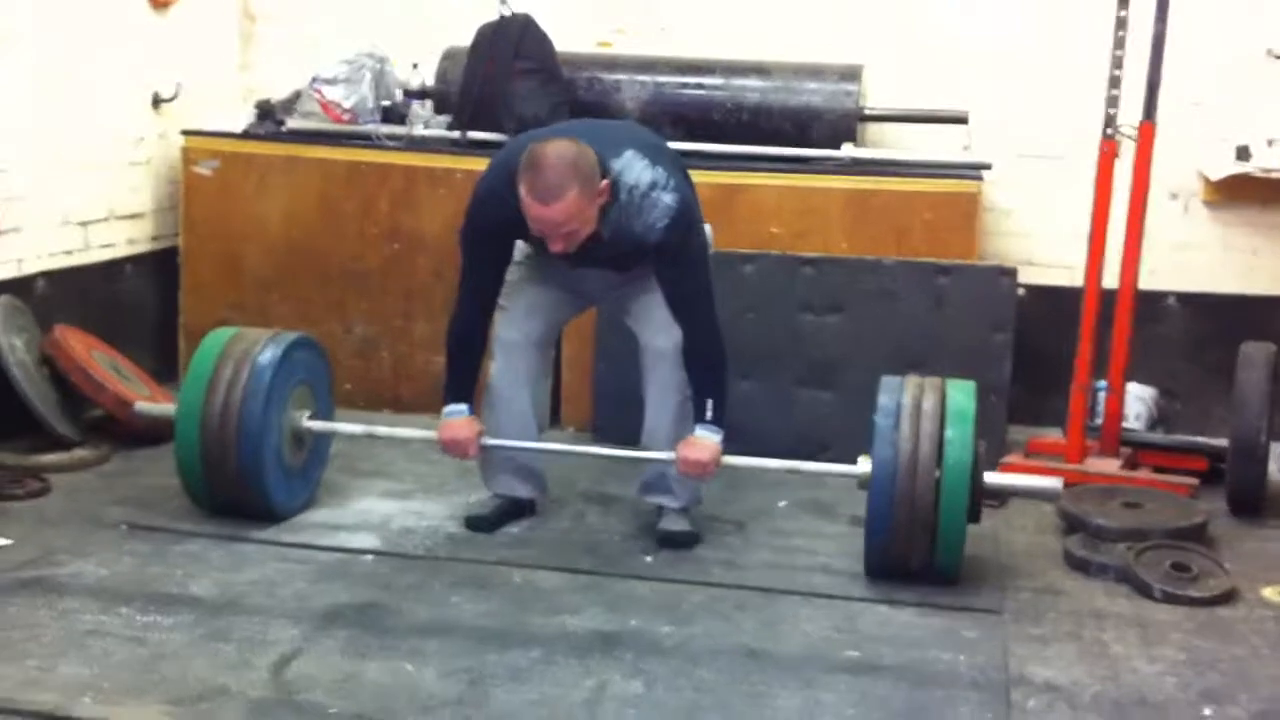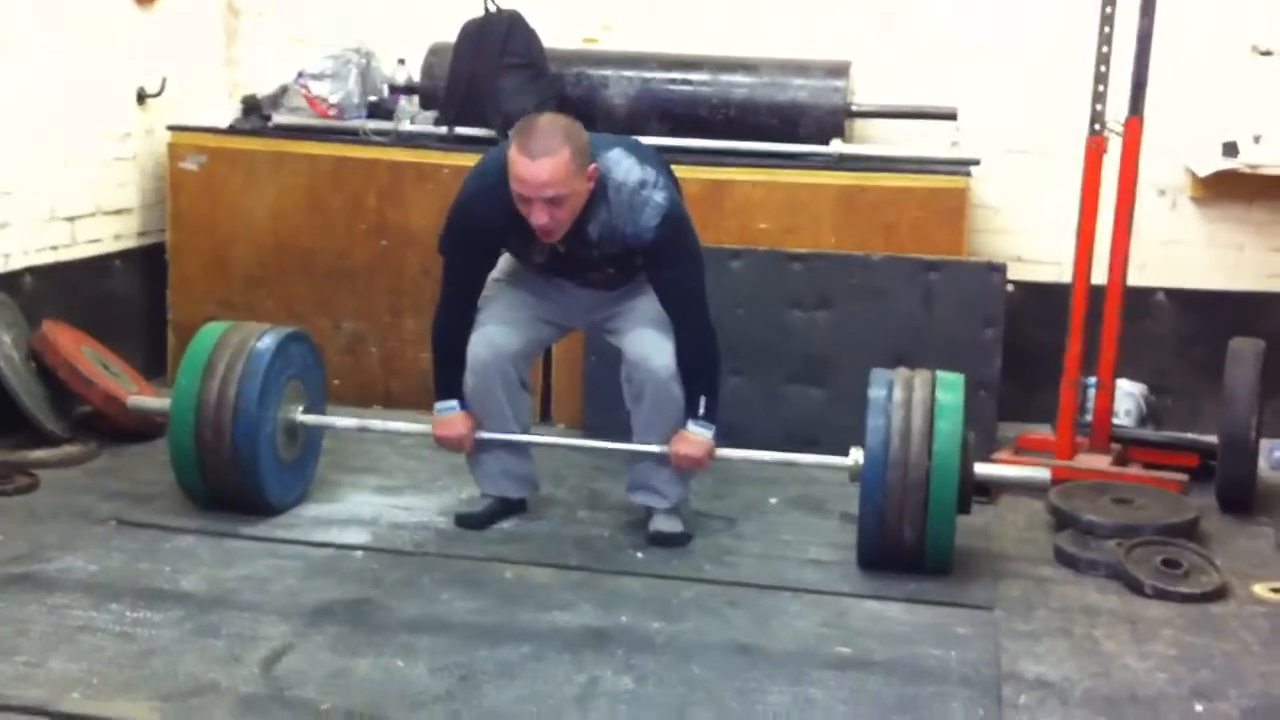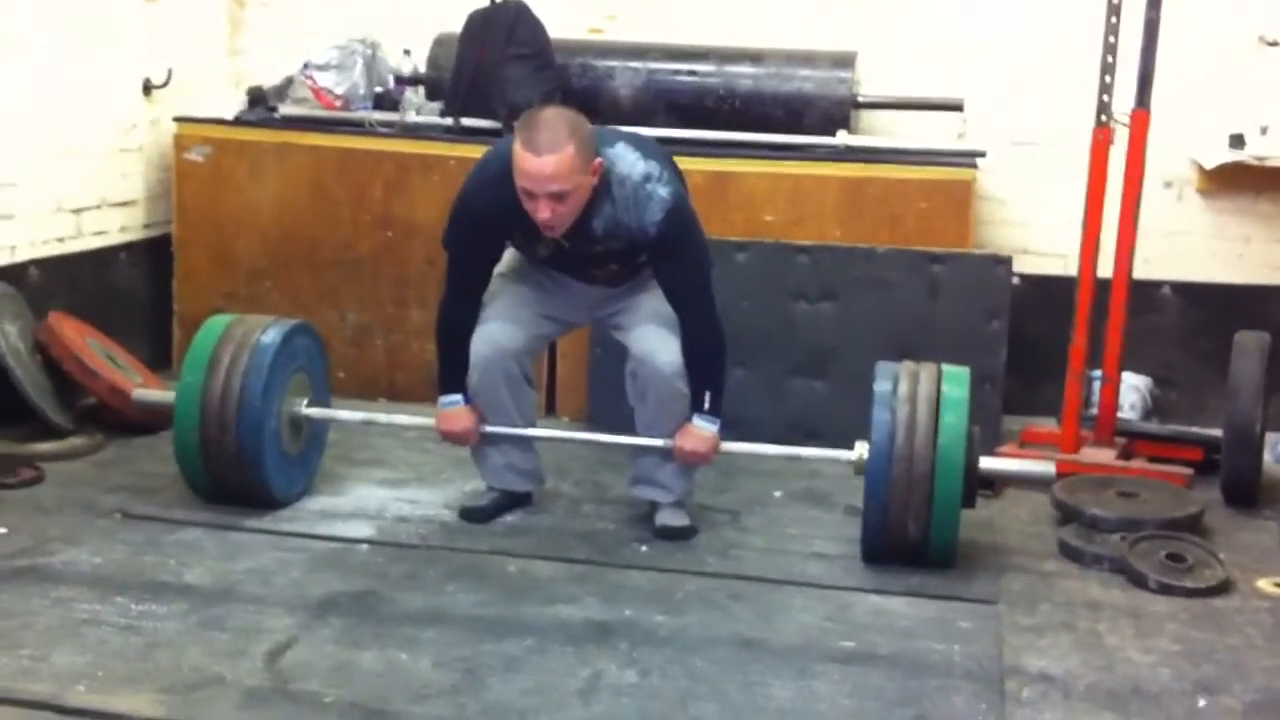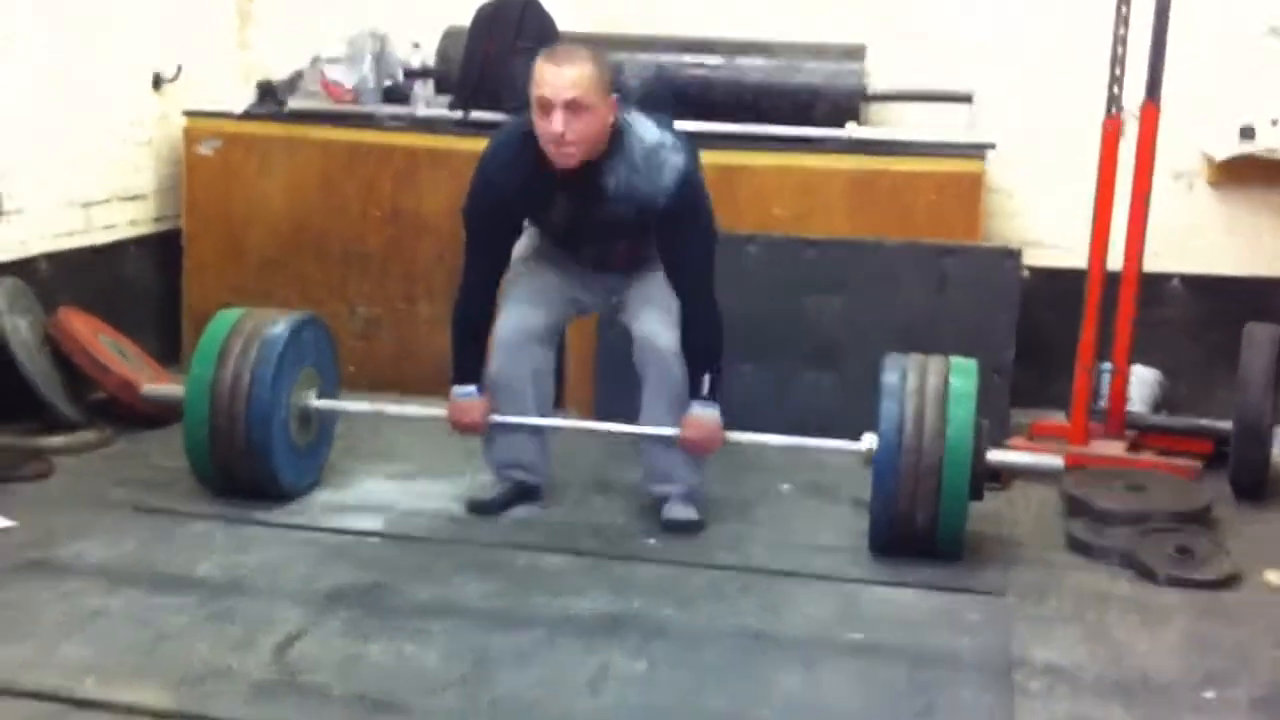
dt=1s
person 1, frame 1
left shoulder: (660, 202)
right shoulder: (499, 190)
left elbow: (697, 317)
right elbow: (476, 300)
left wrist: (708, 428)
right wrist: (457, 406)
left hip: (649, 264)
left knee: (670, 344)
right knee: (514, 338)
left ankle: (672, 499)
right ankle: (512, 487)
person 1, frame 2
left shoulder: (647, 200)
right shoulder: (484, 191)
left elbow: (692, 315)
right elbow: (456, 300)
left wrist: (699, 422)
right wrist: (449, 402)
left hip: (635, 284)
right hip: (537, 278)
left knee: (659, 363)
right knee: (486, 353)
left ankle: (661, 500)
right ankle: (503, 488)
person 1, frame 3
left shoulder: (651, 193)
right shoulder: (489, 184)
left elbow: (697, 307)
right elbow: (461, 293)
left wrist: (706, 417)
right wrist: (452, 396)
left hip: (641, 279)
right hip: (542, 273)
left knee: (665, 362)
right knee: (489, 351)
left ankle: (665, 493)
right ankle: (510, 481)
person 1, frame 4
left shoulder: (664, 165)
right shoulder: (507, 159)
left elbow: (696, 291)
right elbow: (481, 277)
left wrist: (704, 403)
right wrist: (466, 385)
left hip: (652, 263)
right hip: (558, 254)
left knee: (665, 344)
right knee: (515, 332)
left ankle: (676, 488)
right ankle: (518, 474)
